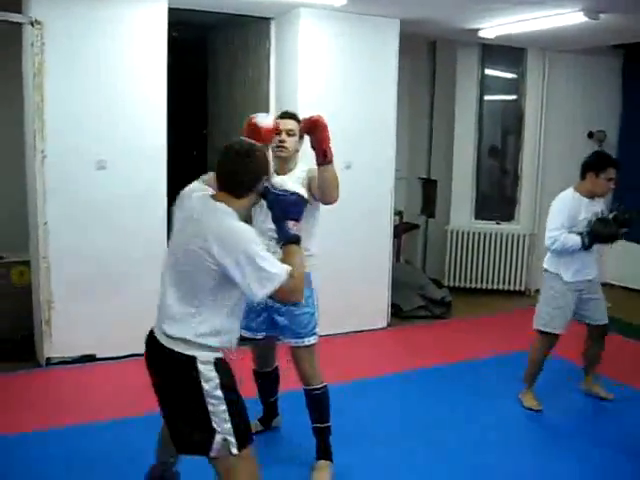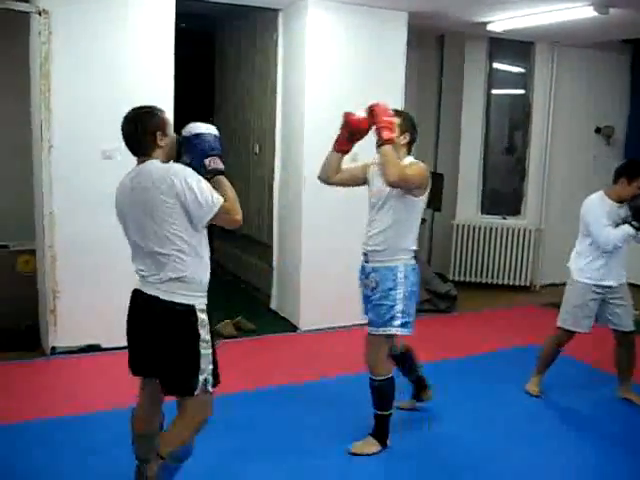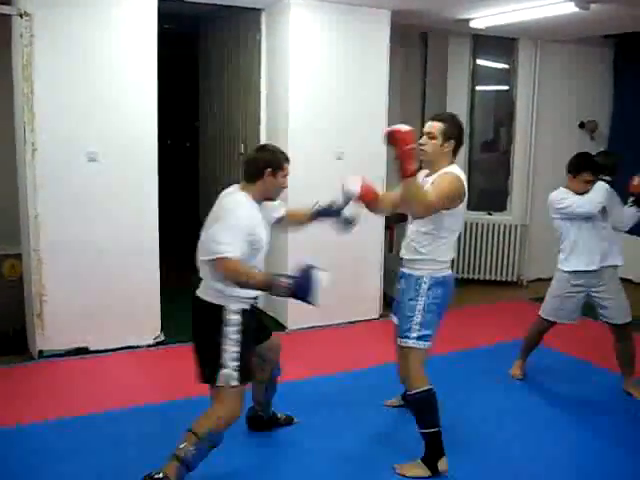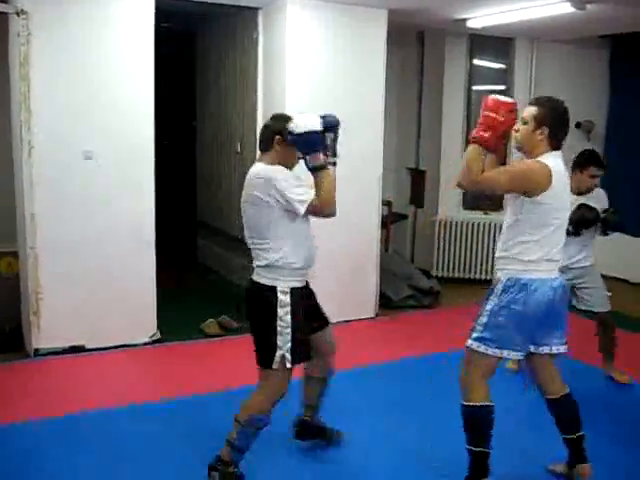
dt=0.7s
person 1, frame 1
left shoulder: (308, 176)
left elbow: (330, 198)
left wrist: (323, 151)
left knee: (307, 368)
right knee: (262, 356)
right ankle: (270, 415)
person 1, frame 2
left shoulder: (416, 171)
right shoulder: (375, 168)
left elbow: (394, 177)
right elbow: (327, 177)
left wrist: (383, 137)
right wrist: (346, 139)
left hip: (394, 271)
right hip: (370, 267)
left knee: (375, 354)
right knee: (389, 343)
left ankle: (380, 434)
right ankle: (421, 388)
person 1, frame 3
left shoulder: (450, 180)
right shoulder: (427, 176)
left elbow: (417, 210)
right elbow: (391, 203)
left wrist: (406, 160)
right wrist: (365, 193)
left hip: (428, 280)
right hip: (413, 275)
left knee: (410, 365)
right knee: (405, 345)
right ankle: (413, 398)
person 1, frame 4
left shoulder: (536, 170)
right shoulder: (550, 168)
left elbow: (467, 180)
right elbow: (497, 178)
left wrist: (484, 133)
right wrist: (491, 137)
left hip: (519, 288)
right hip: (548, 286)
left knee: (473, 376)
right knee: (547, 376)
person 2, frame 1
left shoulder: (193, 197)
right shoulder: (235, 236)
right elbow: (292, 291)
right wrist: (290, 230)
left hip: (163, 343)
right hip: (194, 359)
left knee: (179, 415)
person 2, frame 2
left shoulder: (126, 187)
right shoulder: (177, 176)
right elbow: (233, 217)
right wrist: (215, 168)
left hip: (144, 302)
right hip: (180, 309)
left knee: (150, 394)
right knee: (195, 410)
person 2, frame 3
left shoulder: (255, 202)
right shoulder: (235, 210)
left elbow: (283, 217)
right elbow: (227, 268)
left wrist: (324, 210)
right wrist: (280, 284)
left hip: (239, 307)
right hip: (221, 312)
left knee: (270, 350)
right knee: (227, 408)
left ankle: (262, 413)
person 2, frame 4
left shoulder: (265, 175)
right shoulder: (272, 177)
left elbow: (303, 201)
right elbow: (326, 208)
left wrist: (323, 152)
right wrist: (319, 156)
left hip: (290, 287)
right hip: (278, 291)
left knee: (325, 349)
right knee: (275, 384)
left ankle: (309, 421)
person 3, frame 1
left shoulder: (598, 201)
right shoulder: (565, 202)
left elbow: (602, 231)
right elbow: (554, 242)
left wrist: (613, 227)
right wrist: (589, 237)
left hip: (589, 278)
right hip: (560, 279)
left knee: (599, 329)
right knee: (548, 337)
left ankle: (589, 381)
right ankle: (527, 390)
person 3, frame 2
right shoulder: (594, 204)
right elbow: (607, 242)
left hip: (616, 284)
right hip: (585, 281)
right knee: (564, 333)
right ankle: (536, 377)
person 3, frame 3
left shoulder: (603, 193)
right shoulder: (557, 198)
right elbow: (587, 207)
right wrist: (604, 179)
left hip: (604, 272)
right hip: (571, 272)
right knee: (544, 321)
right ankle: (520, 361)
person 3, frame 4
left shoulder: (600, 196)
left elbow: (600, 229)
left wrist: (607, 224)
right wrist: (569, 227)
left hip: (584, 267)
left knee: (606, 319)
left ankle: (609, 367)
